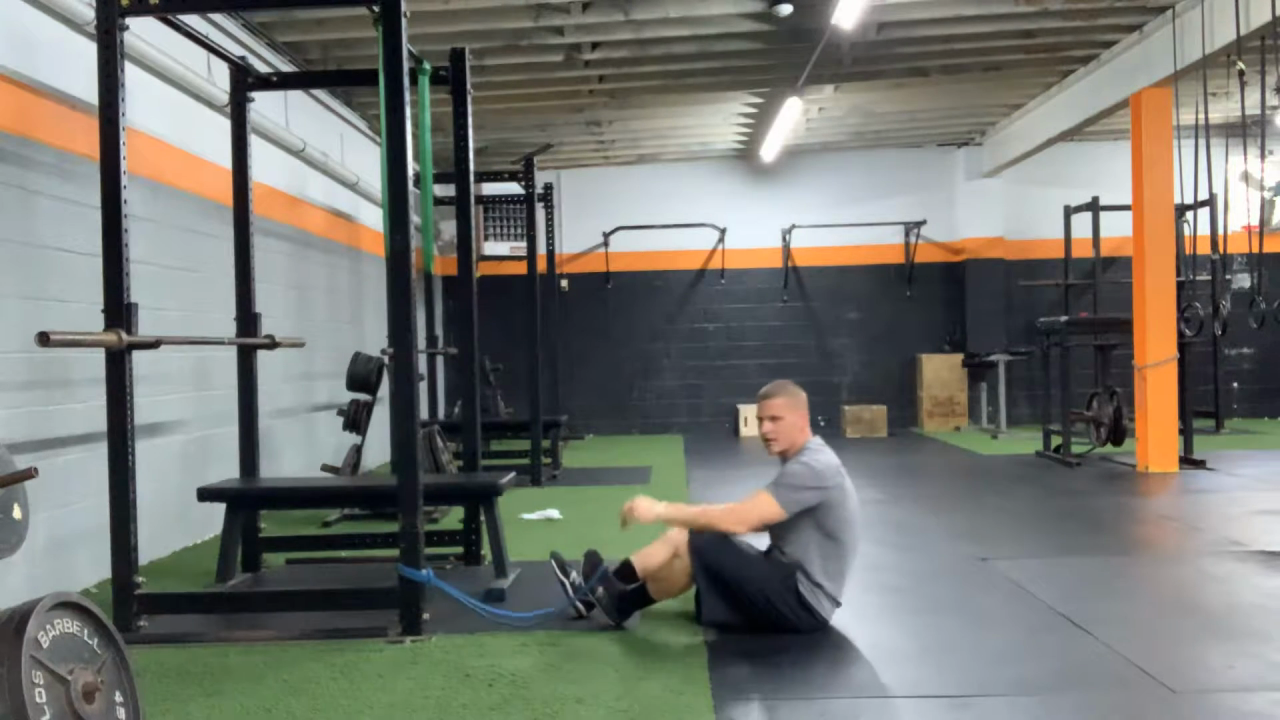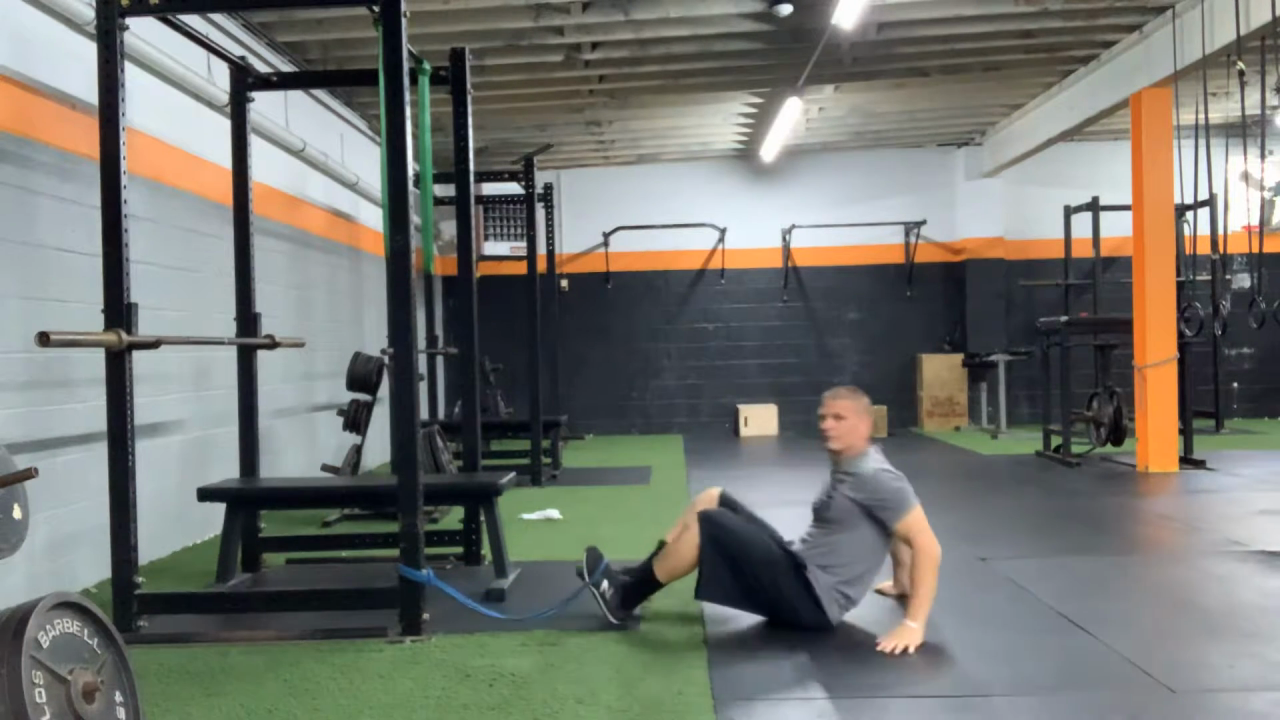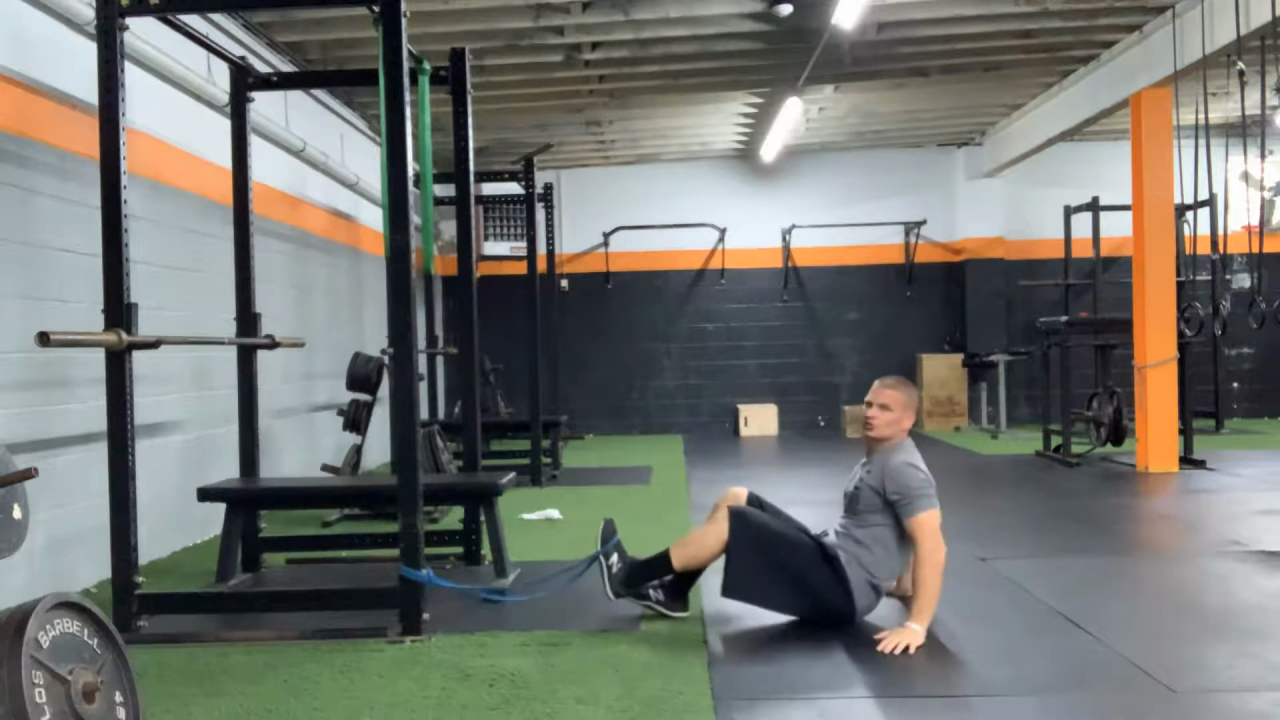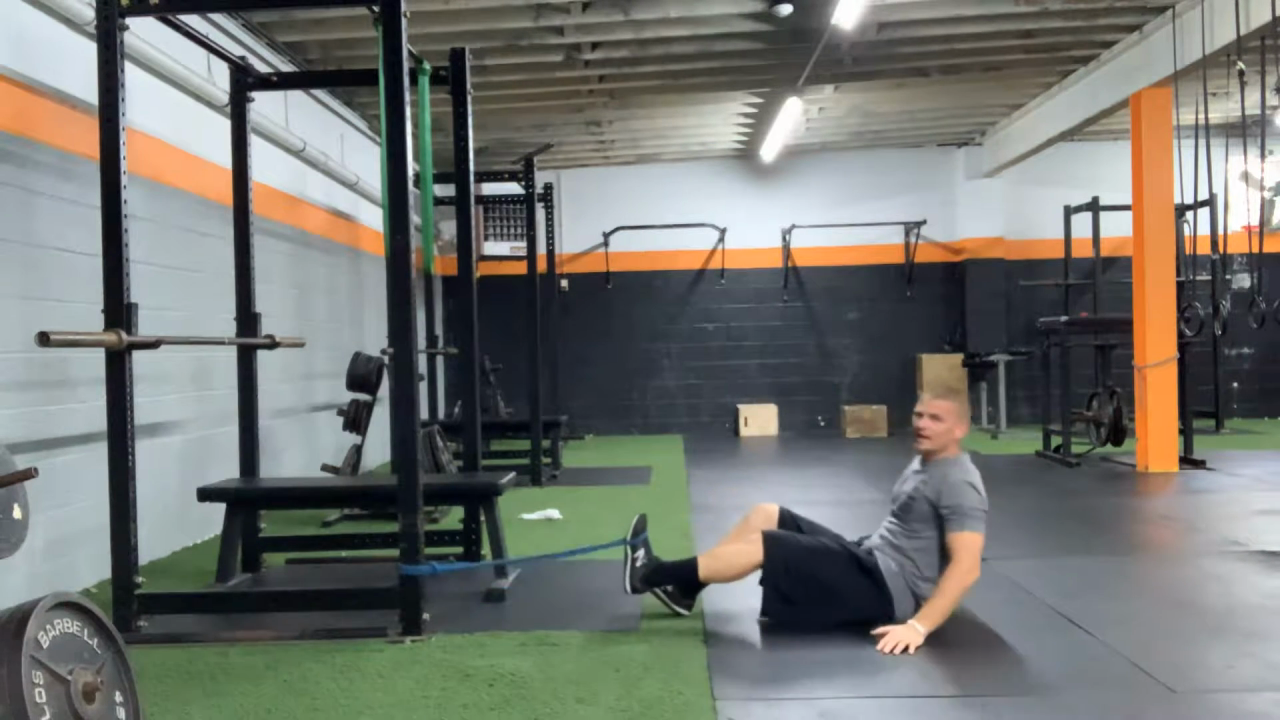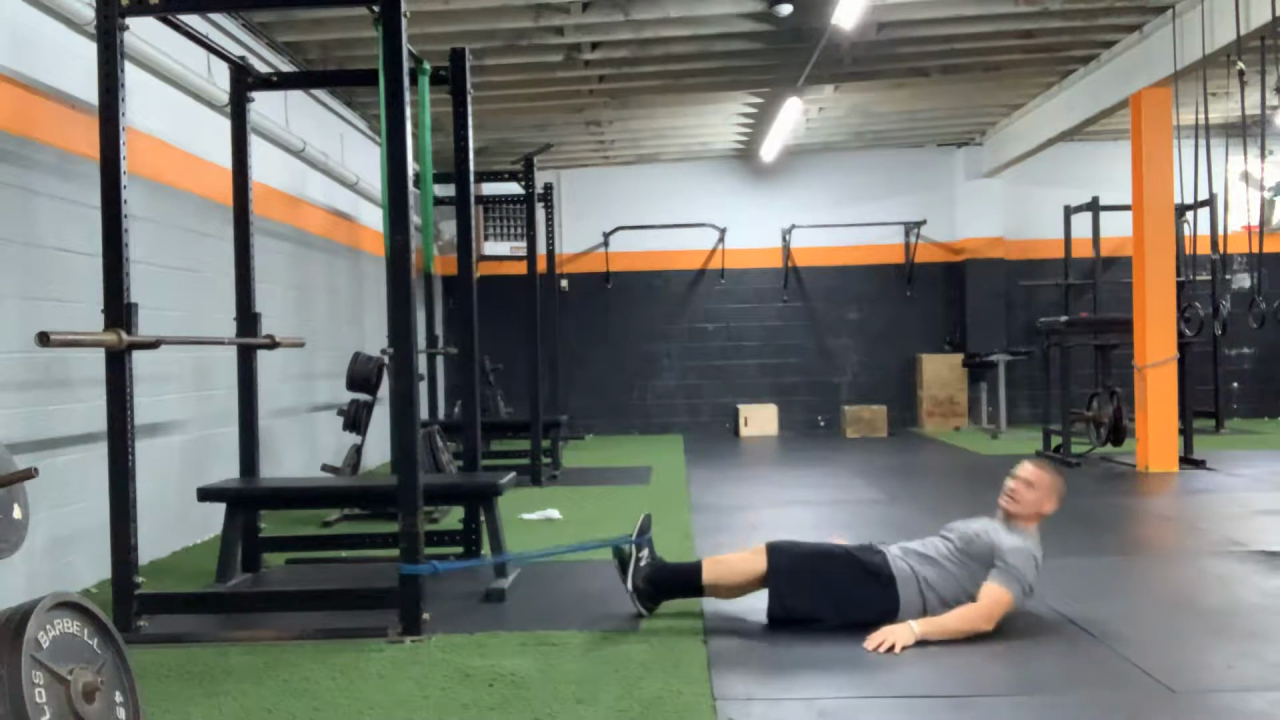
dt=0.5s
person 1, frame 1
left shoulder: (808, 468)
right shoulder: (805, 460)
left elbow: (740, 520)
left wrist: (660, 511)
right wrist: (708, 511)
left hip: (801, 603)
right hip: (790, 583)
left knee: (697, 547)
right knee: (684, 536)
left ankle: (620, 604)
right ankle: (597, 588)
person 1, frame 2
left shoulder: (873, 476)
right shoulder: (852, 468)
left elbow: (927, 545)
right elbow: (897, 534)
left wrist: (913, 623)
right wrist: (902, 585)
left hip: (813, 601)
right hip: (799, 568)
left knee: (706, 523)
right knee: (711, 500)
left ankle: (625, 597)
right ankle: (637, 578)
person 1, frame 3
left shoulder: (902, 469)
right shoulder: (879, 458)
left elbow: (932, 548)
right elbow: (903, 536)
left wrist: (916, 625)
right wrist: (898, 580)
left hip: (845, 588)
right hip: (832, 560)
left knee: (733, 521)
right knee: (735, 500)
left ankle: (632, 576)
right ankle: (673, 593)
person 1, frame 4
left shoulder: (958, 485)
right shoulder: (924, 463)
left elbow: (966, 568)
left wrist: (917, 626)
left hip: (886, 592)
right hip: (868, 561)
left knee: (760, 545)
right knee: (765, 515)
left ankle: (653, 574)
right ankle: (683, 589)
person 1, frame 5
left shoulder: (1020, 556)
right shoulder: (992, 529)
left elbow: (983, 617)
left wrist: (912, 628)
right wrist: (863, 559)
left hip: (890, 588)
right hip: (882, 565)
left knee: (764, 558)
right knee: (758, 568)
left ankle: (656, 573)
right ankle: (654, 589)
